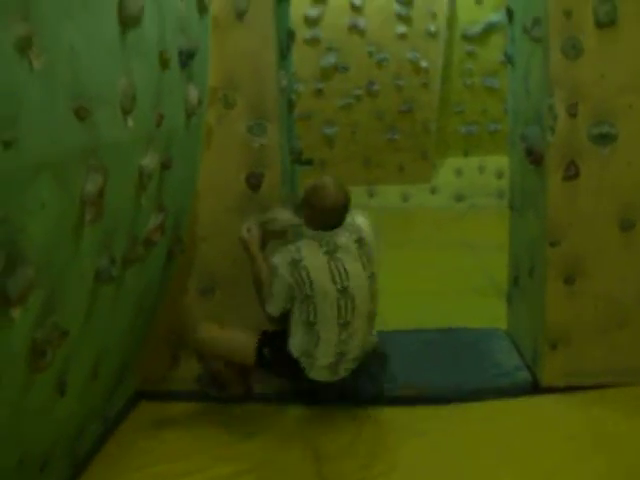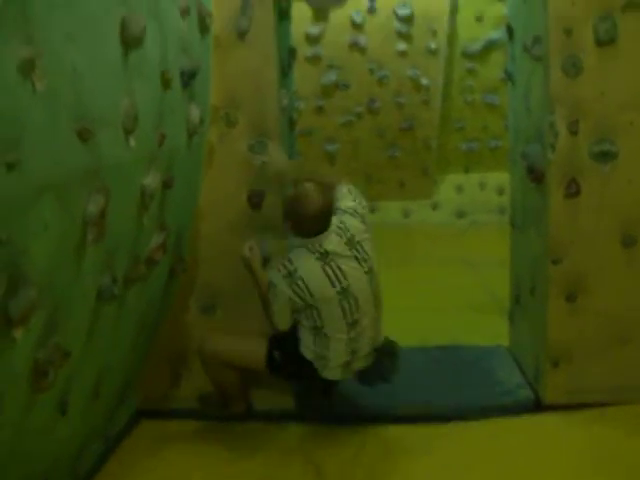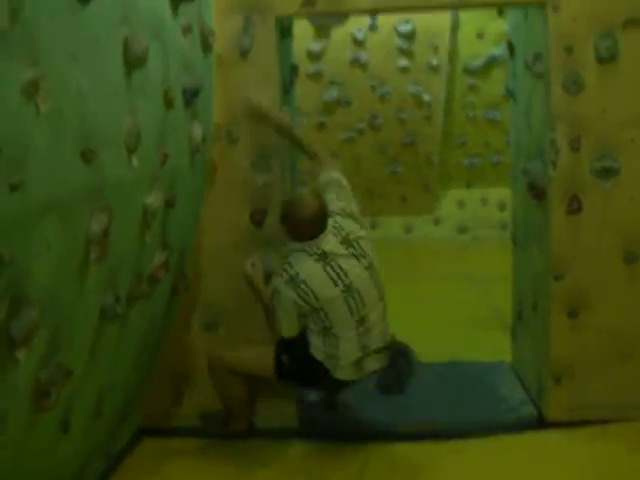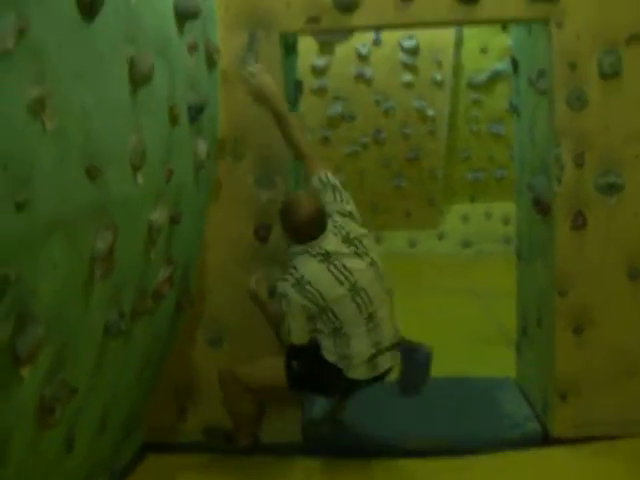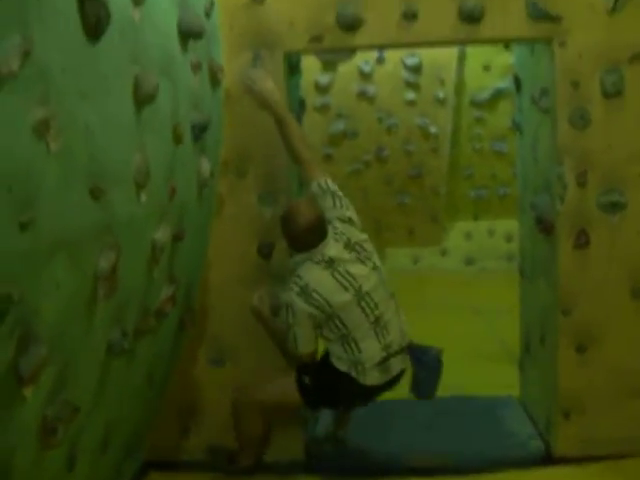
dt=0.1s
person 1, frame 1
left shoulder: (292, 261)
right shoulder: (361, 229)
left elbow: (272, 309)
left wrist: (255, 250)
left hip: (312, 368)
right hip: (359, 356)
left knee: (203, 336)
person 1, frame 2
left shoulder: (288, 274)
right shoulder: (353, 225)
left elbow: (279, 320)
right elbow: (342, 188)
left wrist: (255, 268)
right wrist: (295, 179)
left hip: (323, 368)
right hip: (368, 353)
left knee: (210, 348)
left ankle: (236, 403)
person 1, frame 3
left shoulder: (292, 279)
right shoulder: (347, 222)
left elbow: (284, 331)
right elbow: (323, 161)
left wrist: (258, 285)
right wrist: (281, 123)
left hip: (334, 369)
right hip: (375, 356)
left knee: (220, 360)
left ankle: (239, 427)
right ankle: (332, 394)
person 1, frame 4
left shoulder: (296, 283)
right shoulder: (346, 221)
left elbow: (297, 342)
right elbow: (309, 158)
left wrist: (263, 303)
right wrist: (273, 101)
left hip: (347, 371)
right hip: (387, 355)
left knee: (233, 376)
left ankle: (243, 442)
person 1, frame 5
left shoulder: (300, 292)
right shoulder: (344, 227)
left elbow: (303, 358)
right elbow: (310, 164)
left wrist: (267, 315)
right wrist: (276, 105)
left hip: (360, 380)
right hip: (396, 362)
left knee: (245, 400)
left ankle: (244, 464)
